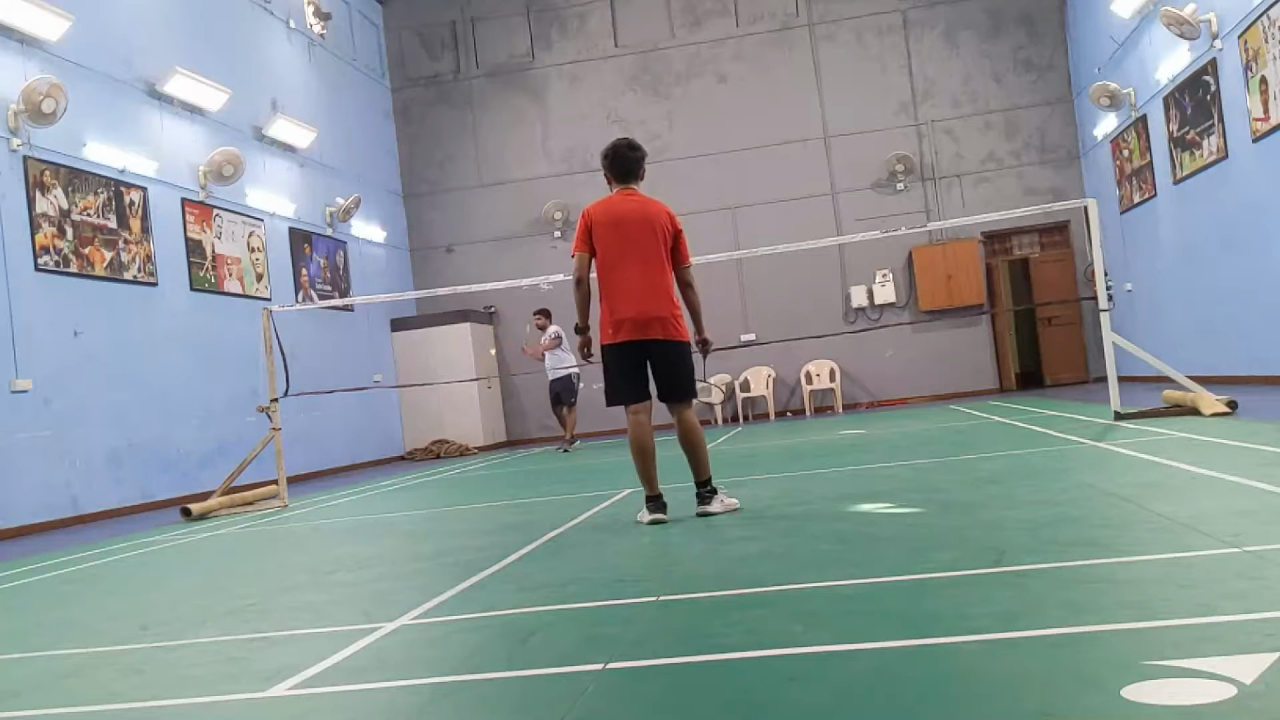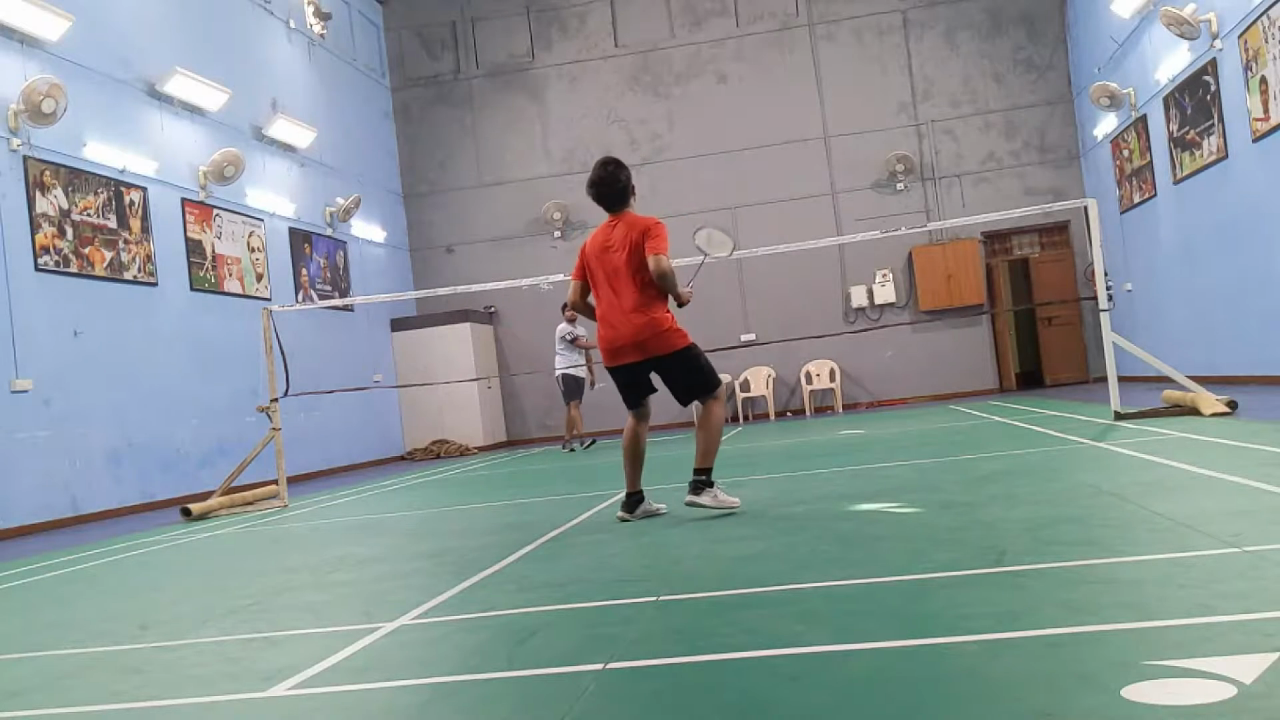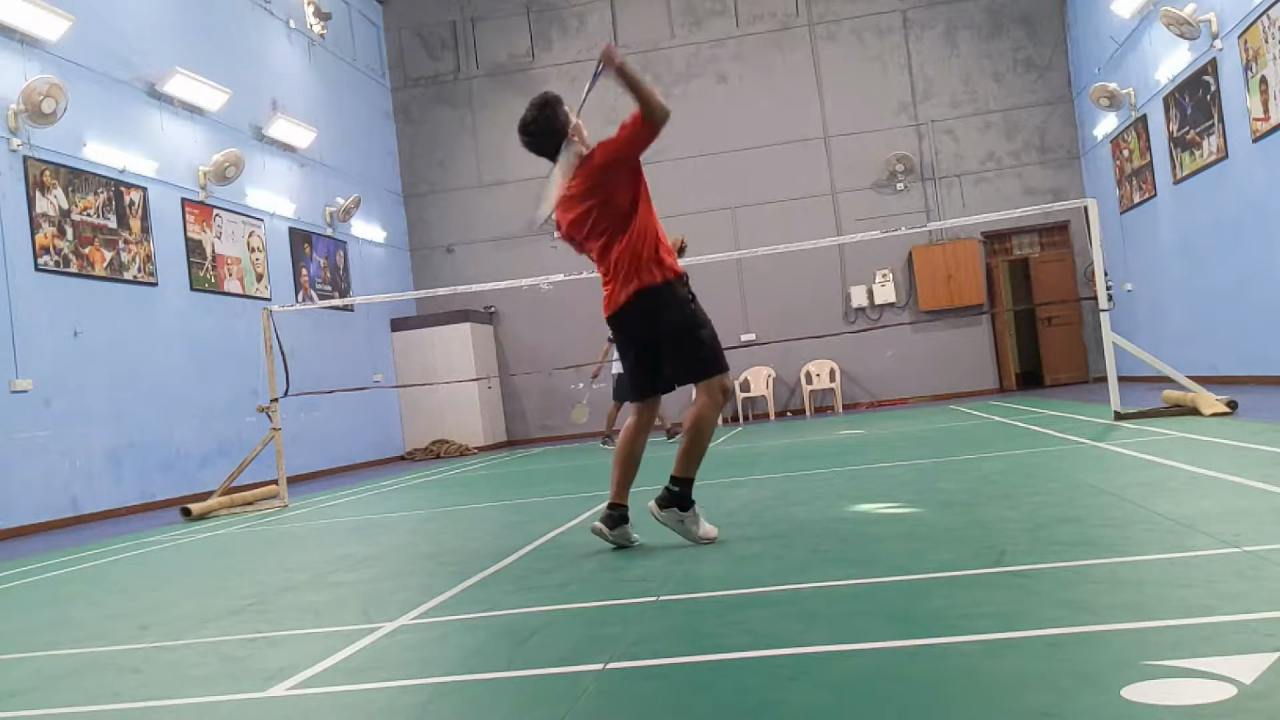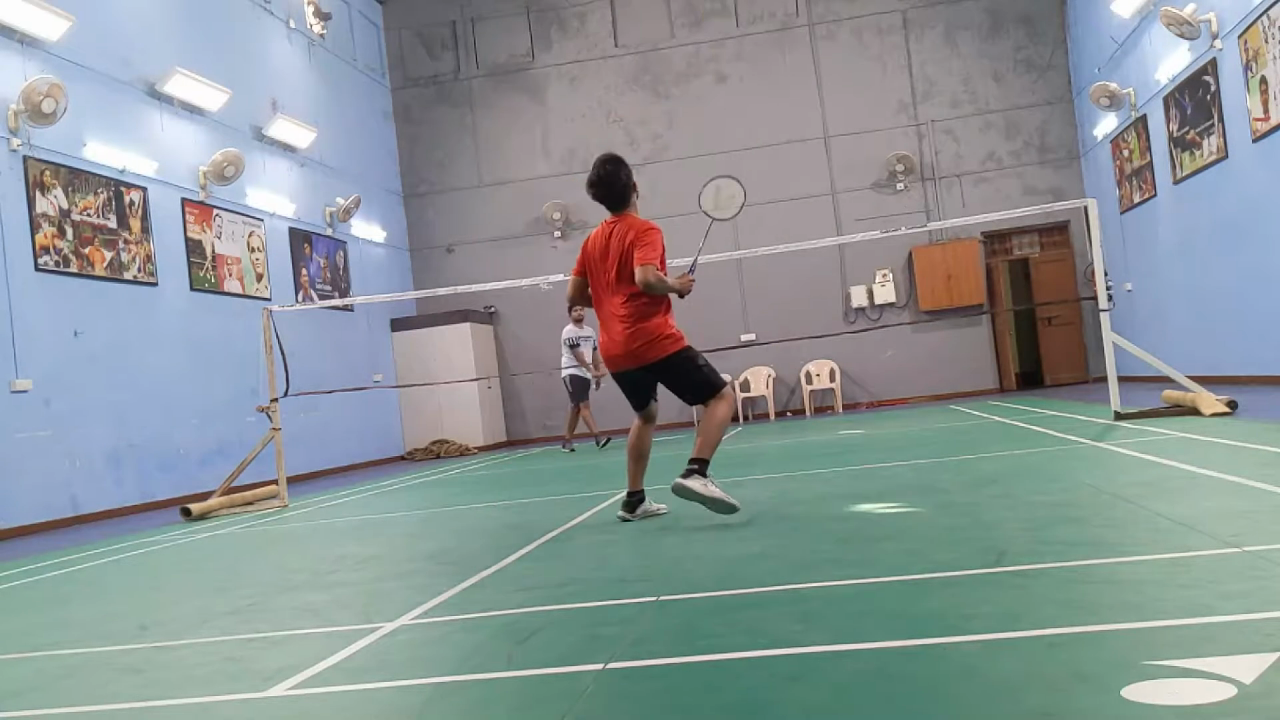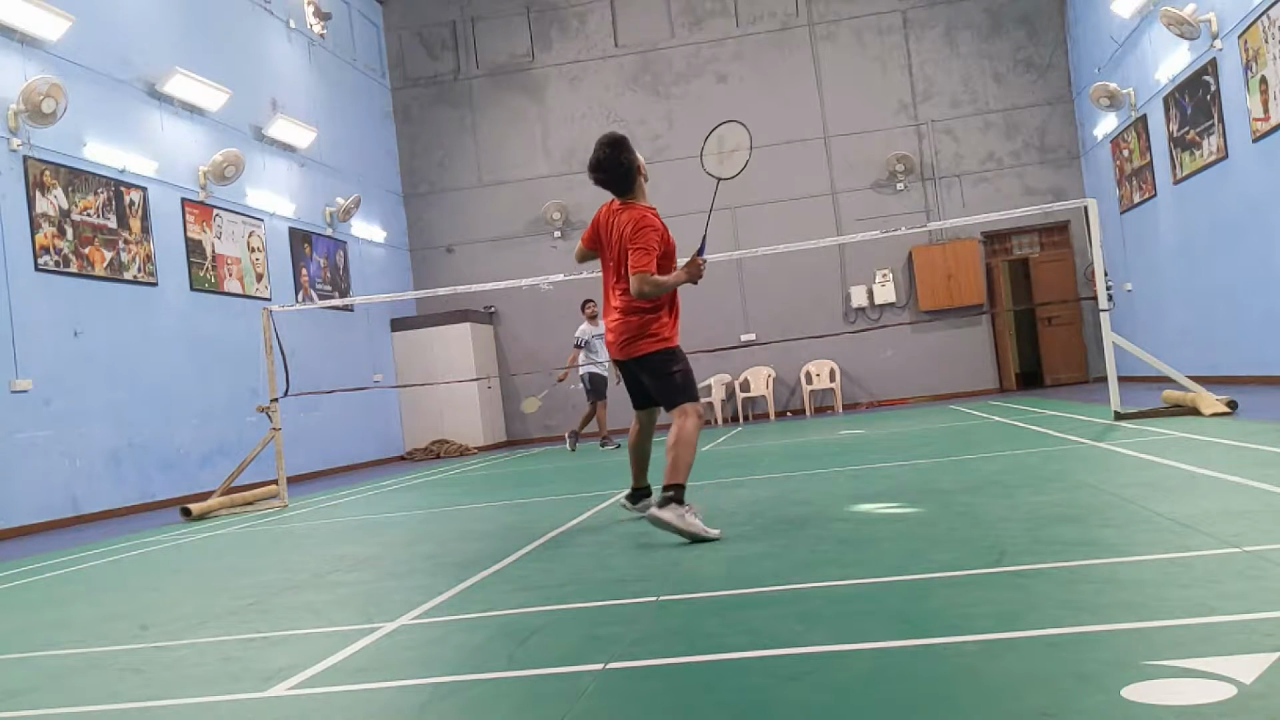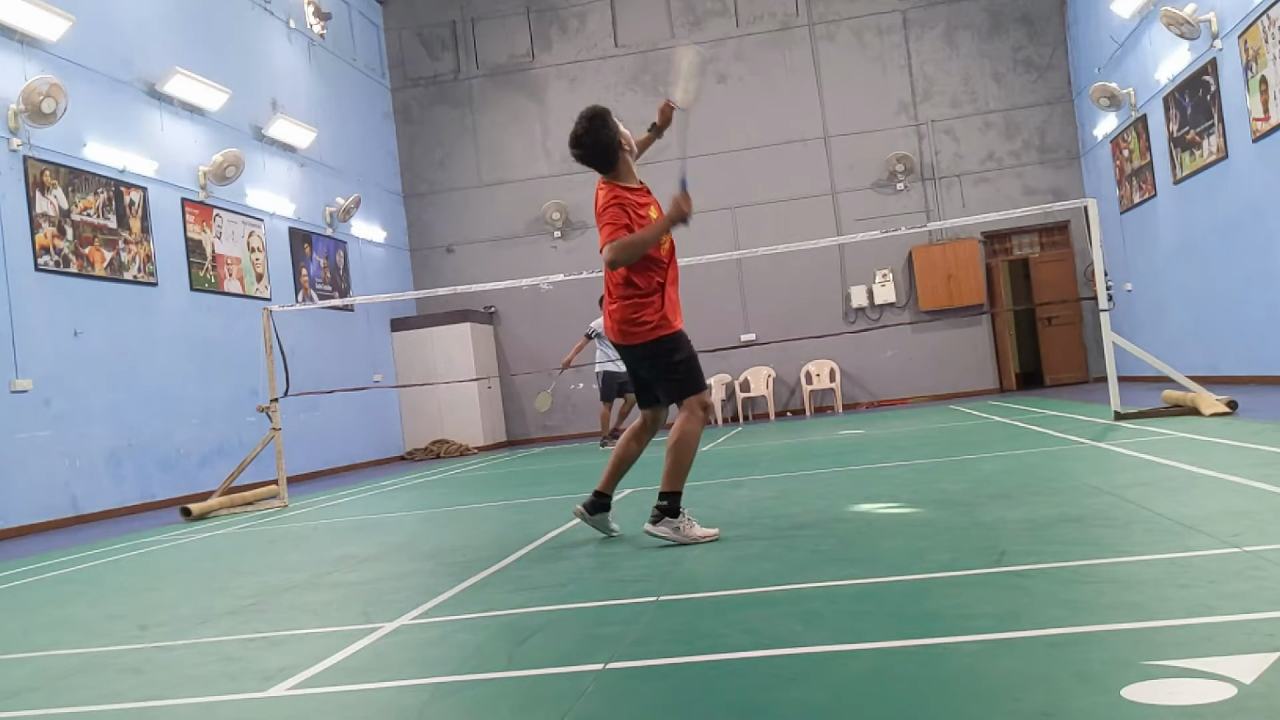
dt=0.7s
person 1, frame 1
left shoulder: (592, 215)
right shoulder: (664, 214)
left elbow: (580, 277)
right elbow: (686, 280)
left wrist: (582, 328)
right wrist: (700, 329)
left hip: (618, 329)
right hip: (666, 324)
left knee: (637, 412)
right knee: (682, 409)
left ankle: (653, 502)
right ankle: (707, 494)
person 1, frame 2
left shoulder: (590, 244)
right shoulder: (649, 227)
left elbow: (575, 301)
right elbow: (658, 268)
right wrist: (678, 295)
left hip: (614, 347)
right hip: (658, 336)
left knee: (638, 414)
right knee: (714, 398)
left ankle: (633, 499)
right ankle: (704, 484)
person 1, frame 3
left shoulder: (564, 209)
right shoulder: (603, 162)
right elbow: (659, 113)
right wrist: (622, 69)
left hip: (621, 302)
right hip: (659, 288)
left knee: (643, 411)
right knee: (715, 386)
left ankle: (616, 515)
right ankle: (676, 497)
person 1, frame 4
left shoulder: (593, 239)
right shoulder: (644, 230)
left elbow: (575, 296)
right elbow: (647, 278)
right wrist: (677, 285)
left hip: (615, 352)
right hip: (655, 342)
left knee: (646, 414)
right knee: (721, 397)
left ankle: (634, 500)
right ankle: (696, 473)
person 1, frame 5
left shoulder: (606, 214)
right shoulder: (646, 222)
left elbow: (581, 255)
right elbow: (643, 286)
right wrist: (684, 274)
left hip: (622, 337)
right hip: (651, 337)
left knee: (646, 415)
right knee: (688, 413)
left ankle: (639, 492)
right ankle: (672, 503)
person 1, frame 6
left shoulder: (620, 183)
right shoulder: (617, 201)
left elbow: (626, 156)
right elbow: (613, 257)
left wrist: (656, 130)
right wrist: (666, 222)
left hip: (635, 323)
right hip: (649, 322)
left knee: (651, 417)
right knee: (695, 405)
left ankle: (598, 502)
right ankle: (667, 513)
